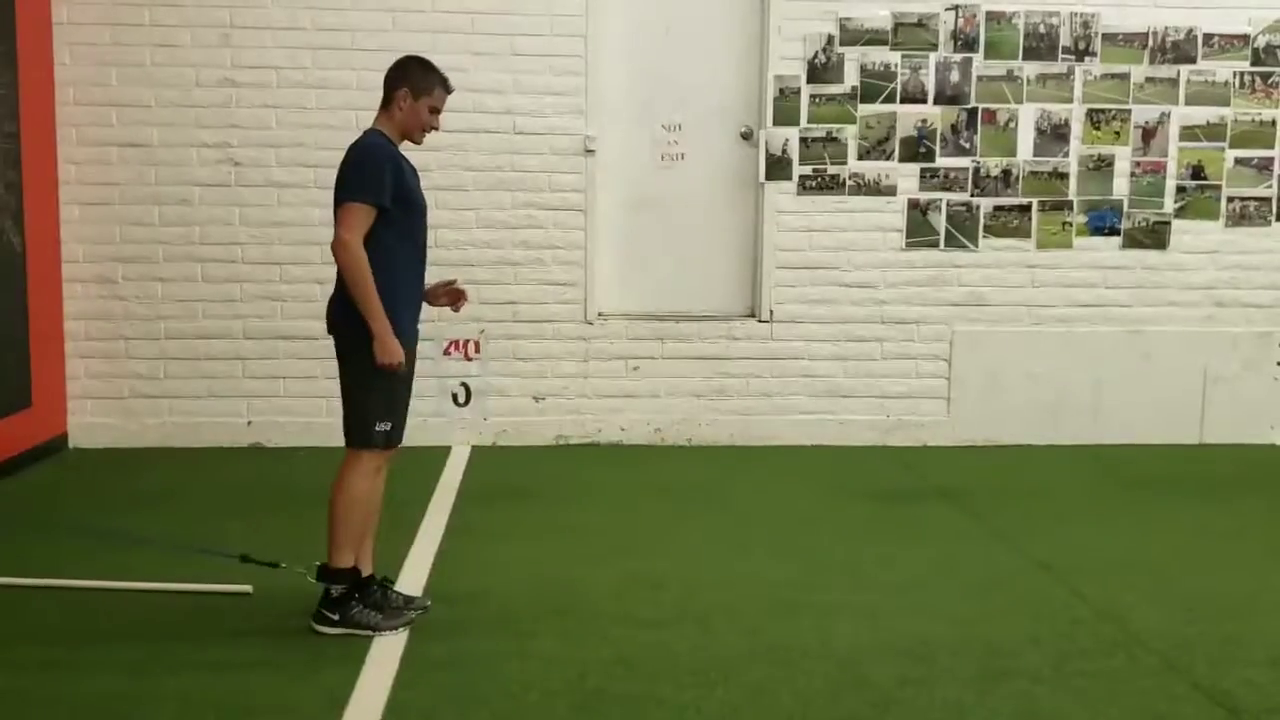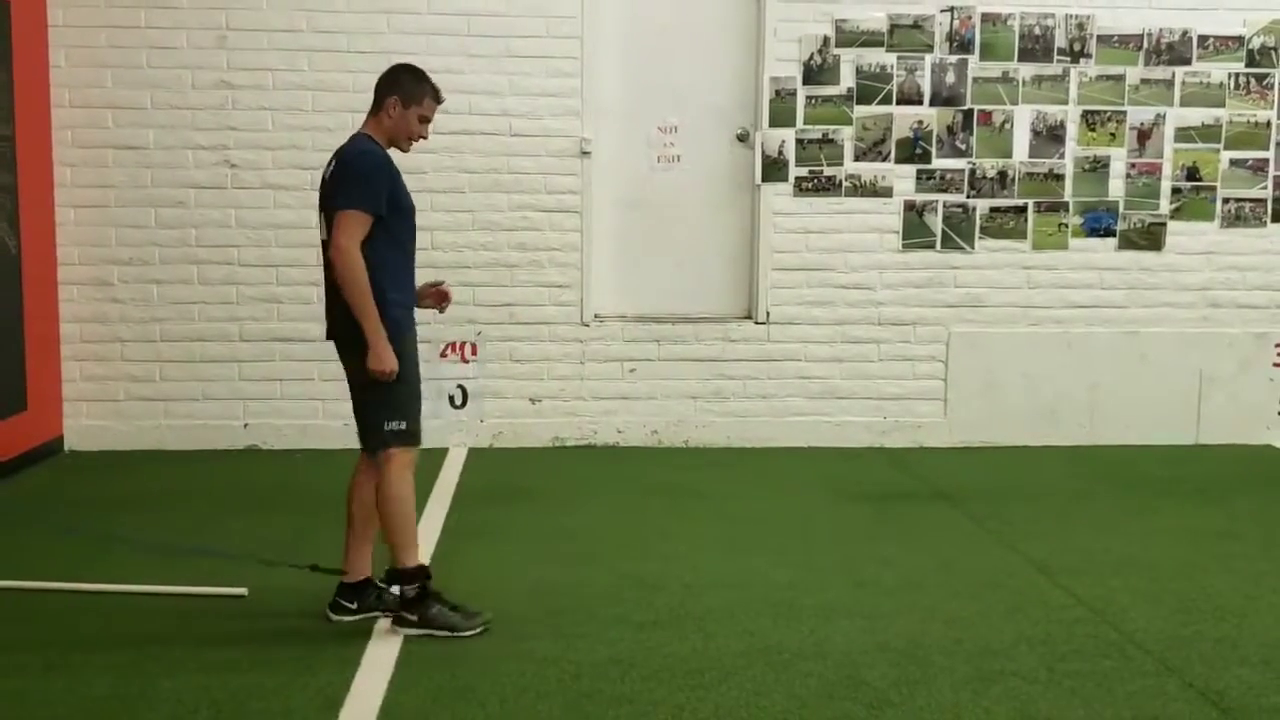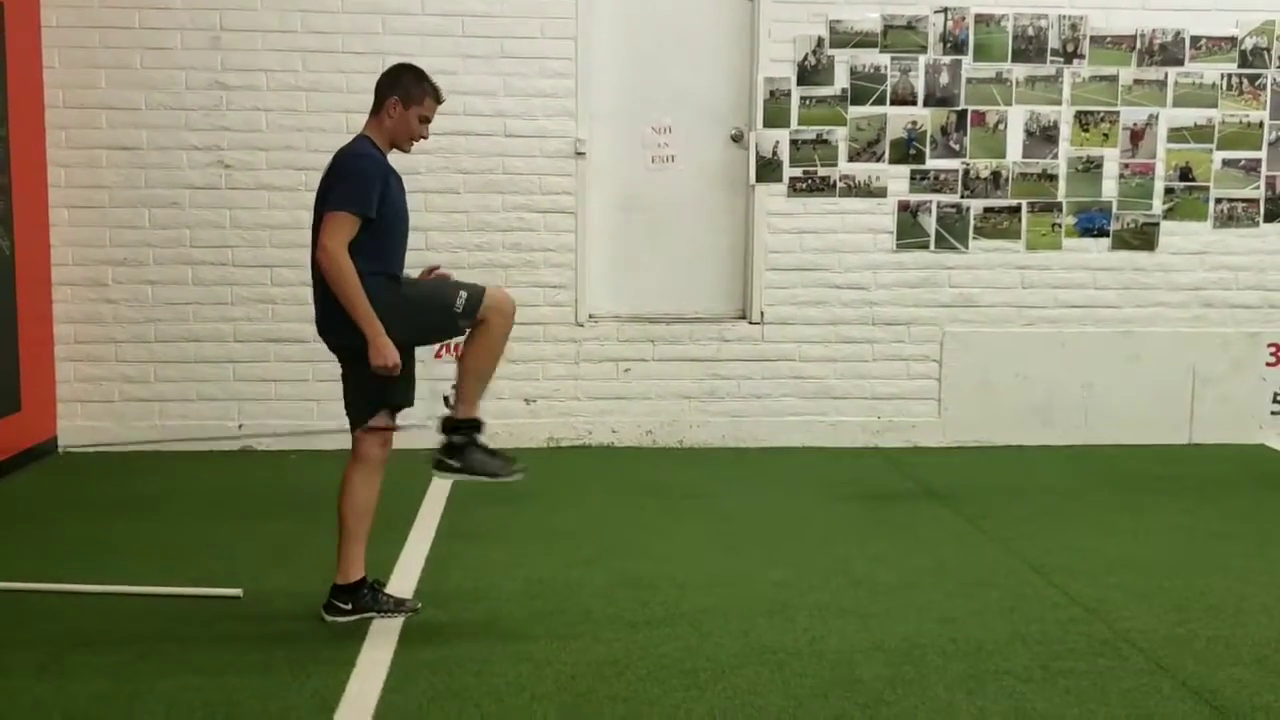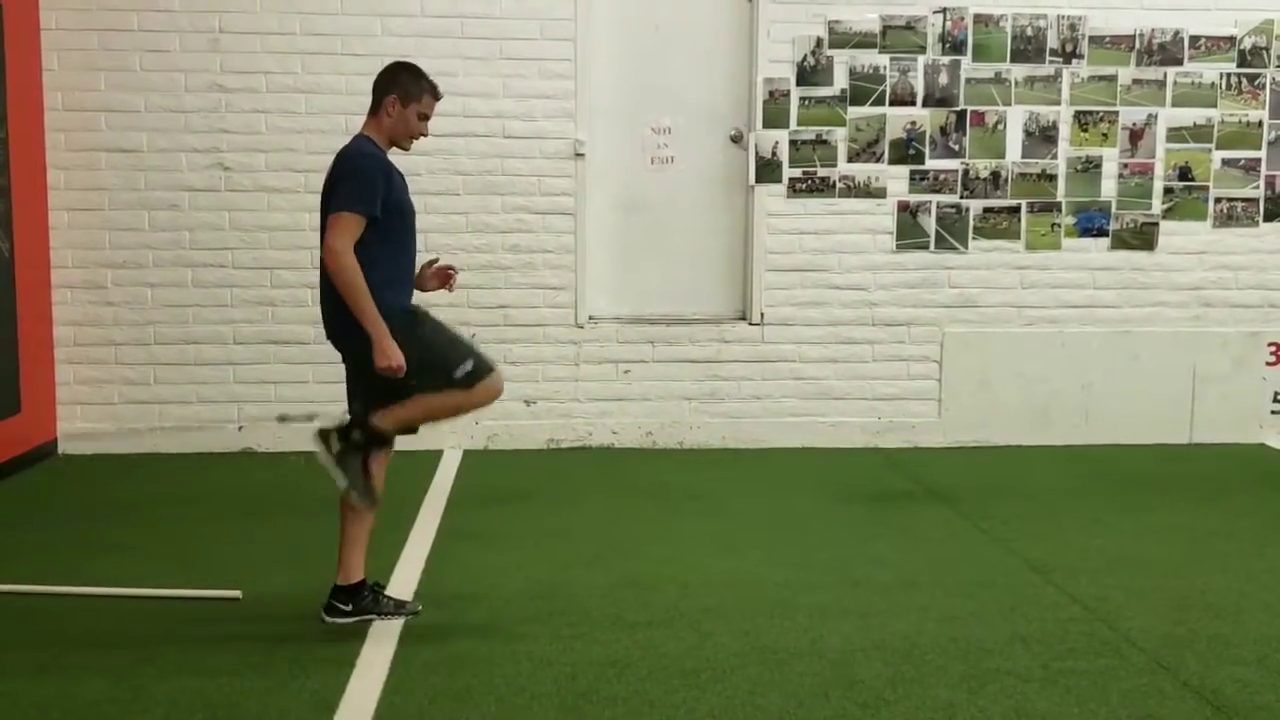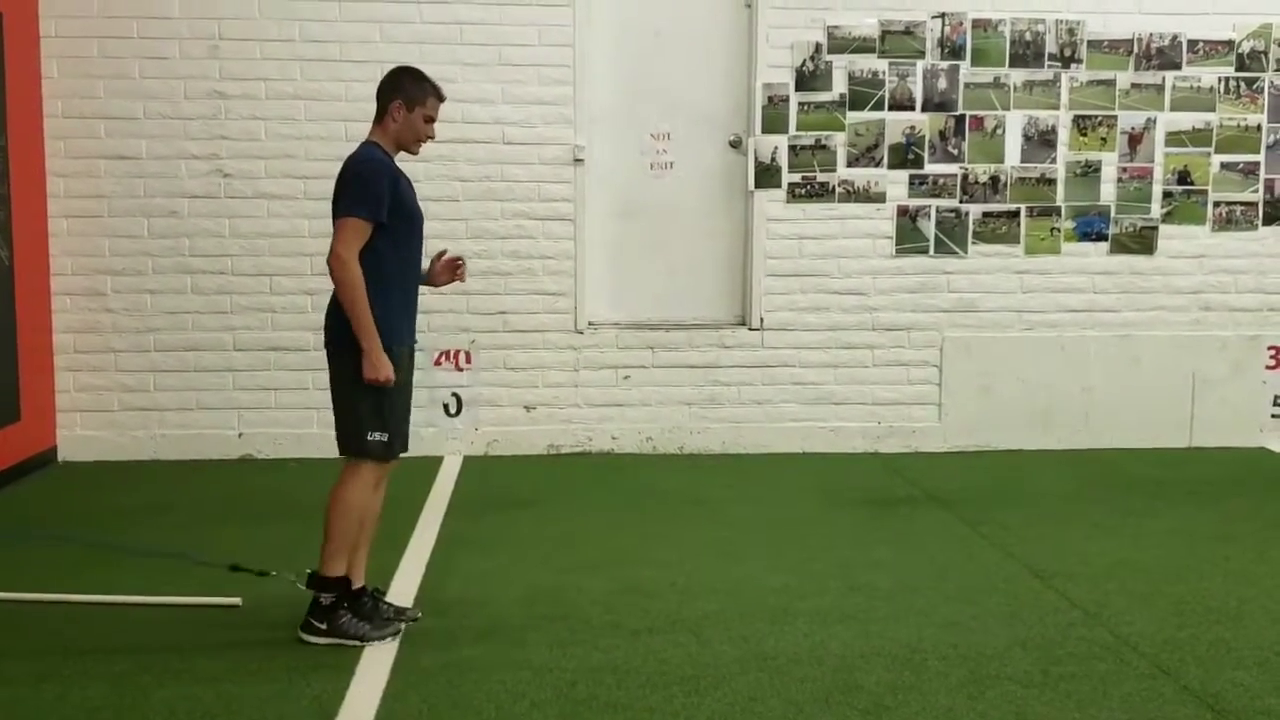
dt=1s
person 1, frame 1
left shoulder: (389, 159)
right shoulder: (372, 155)
right elbow: (348, 244)
left wrist: (425, 294)
right wrist: (383, 331)
left hip: (387, 324)
right hip: (373, 331)
left knee: (374, 455)
right knee: (369, 456)
left ankle: (362, 582)
right ankle: (338, 596)
person 1, frame 2
left shoulder: (360, 162)
right shoulder: (367, 163)
right elbow: (343, 250)
left wrist: (410, 295)
right wrist: (378, 338)
left hip: (375, 327)
right hip: (375, 333)
left knee: (379, 453)
right knee: (397, 453)
left ankle: (356, 588)
right ankle: (412, 593)
person 1, frame 3
left shoulder: (371, 165)
right shoulder: (360, 163)
right elbow: (331, 251)
left wrist: (413, 286)
right wrist: (377, 335)
left hip: (363, 317)
right hip: (364, 317)
left knee: (372, 446)
right knee: (497, 308)
left ankle: (350, 588)
right ankle: (460, 437)
person 1, frame 4
left shoulder: (372, 164)
right shoulder: (362, 163)
right elbow: (337, 251)
left wrist: (415, 280)
right wrist: (380, 336)
left hip: (374, 320)
right hip: (373, 323)
left knee: (380, 450)
right knee: (484, 383)
left ankle: (350, 590)
right ankle: (357, 435)
person 1, frame 5
left shoulder: (384, 171)
right shoulder: (370, 169)
right elbow: (343, 259)
left wrist: (427, 275)
right wrist: (372, 349)
left hip: (386, 340)
right hip: (369, 344)
left knee: (376, 465)
right knee: (367, 465)
left ankle: (354, 593)
right ankle: (326, 604)
